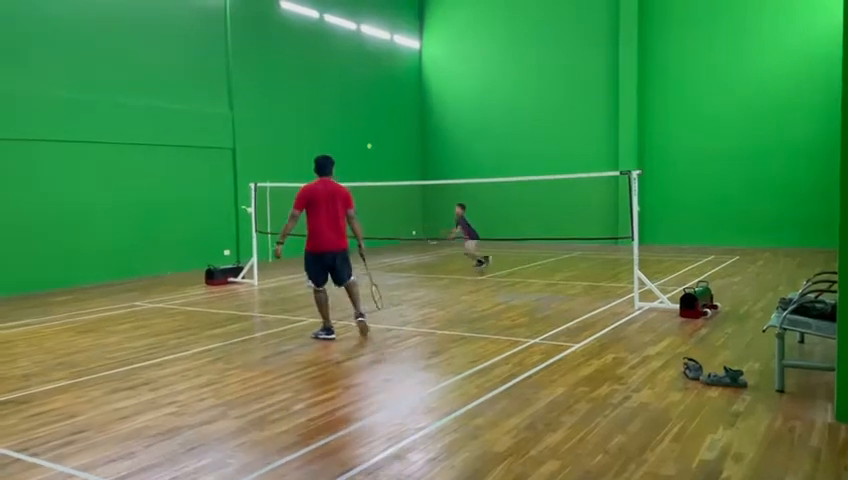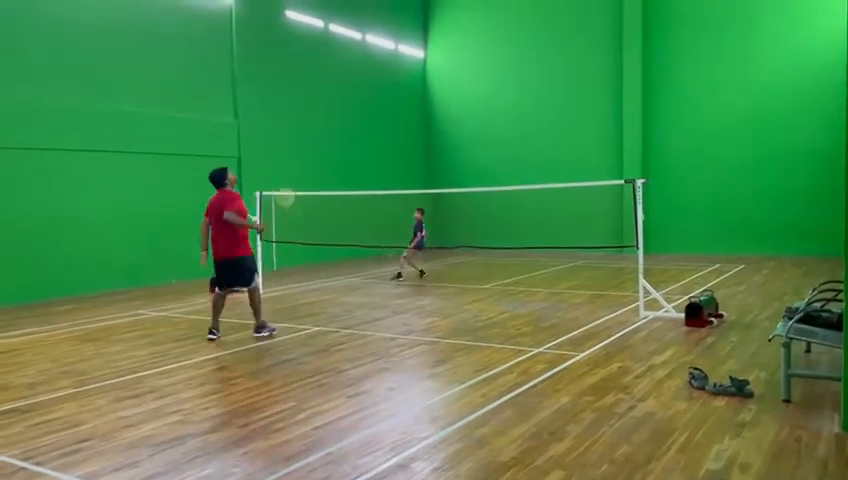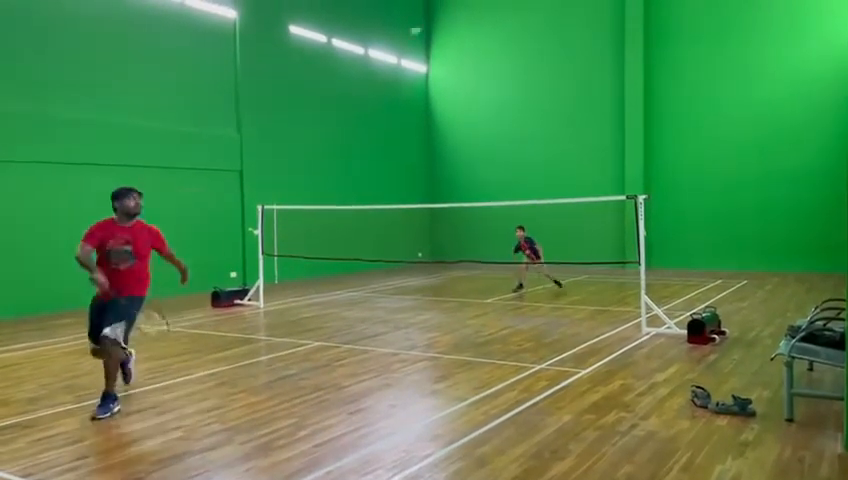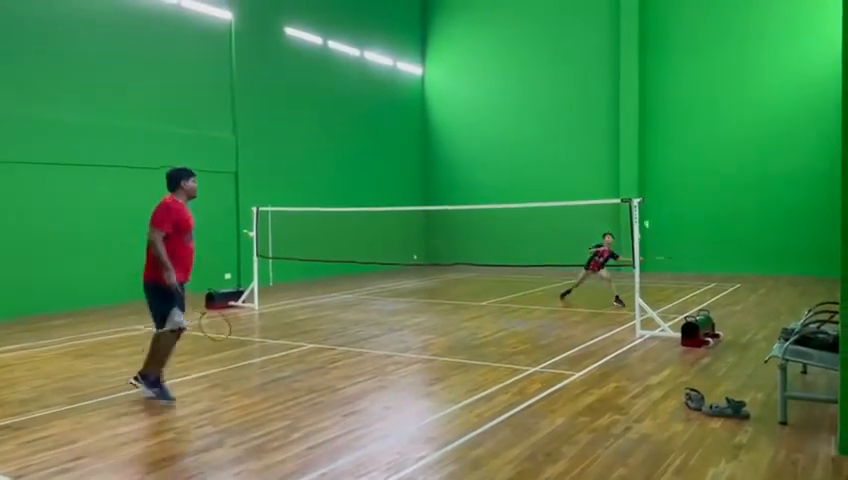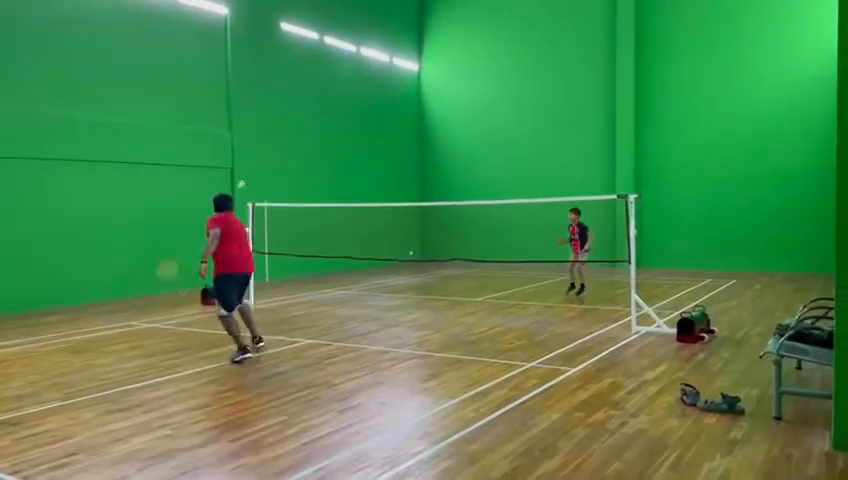
dt=1s
person 1, frame 1
left shoulder: (306, 191)
right shoulder: (343, 191)
left elbow: (293, 218)
right elbow: (352, 218)
left wrist: (280, 242)
right wrist: (361, 242)
left hip: (315, 248)
right hip: (339, 246)
left knee: (319, 287)
right knee: (349, 281)
left ankle: (327, 328)
right ankle: (359, 314)
person 1, frame 2
left shoulder: (213, 201)
right shoulder: (233, 197)
left elbow: (205, 226)
right elbow: (228, 217)
left wrist: (204, 250)
right wrist: (254, 226)
left hip: (220, 254)
right hip: (239, 252)
left knee: (221, 291)
right knee: (253, 287)
left ankle: (214, 328)
right ankle: (260, 325)
person 1, frame 3
left shoulder: (149, 232)
right shoulder: (99, 230)
left elbow: (166, 252)
right elbow: (82, 254)
left wrist: (182, 268)
right wrist: (95, 272)
left hip: (131, 296)
right hip: (104, 296)
left knee: (109, 340)
right knee: (98, 349)
left ankle: (109, 398)
right ankle: (124, 357)
person 1, frame 4
left shoulder: (180, 207)
right shoulder: (168, 206)
right elbow: (154, 239)
left wrist: (172, 271)
right wrist: (167, 269)
left hip: (174, 280)
right hip: (163, 280)
left knee: (174, 328)
right knee: (173, 327)
left ankle: (147, 376)
right ankle: (150, 378)
person 1, frame 5
left shoulder: (215, 220)
right shoulder: (237, 222)
left elbow: (214, 238)
left wrist: (204, 261)
left hip: (227, 270)
right hip: (245, 268)
left knee: (225, 313)
right knee: (238, 303)
left ankle: (242, 348)
right ankle: (256, 337)
